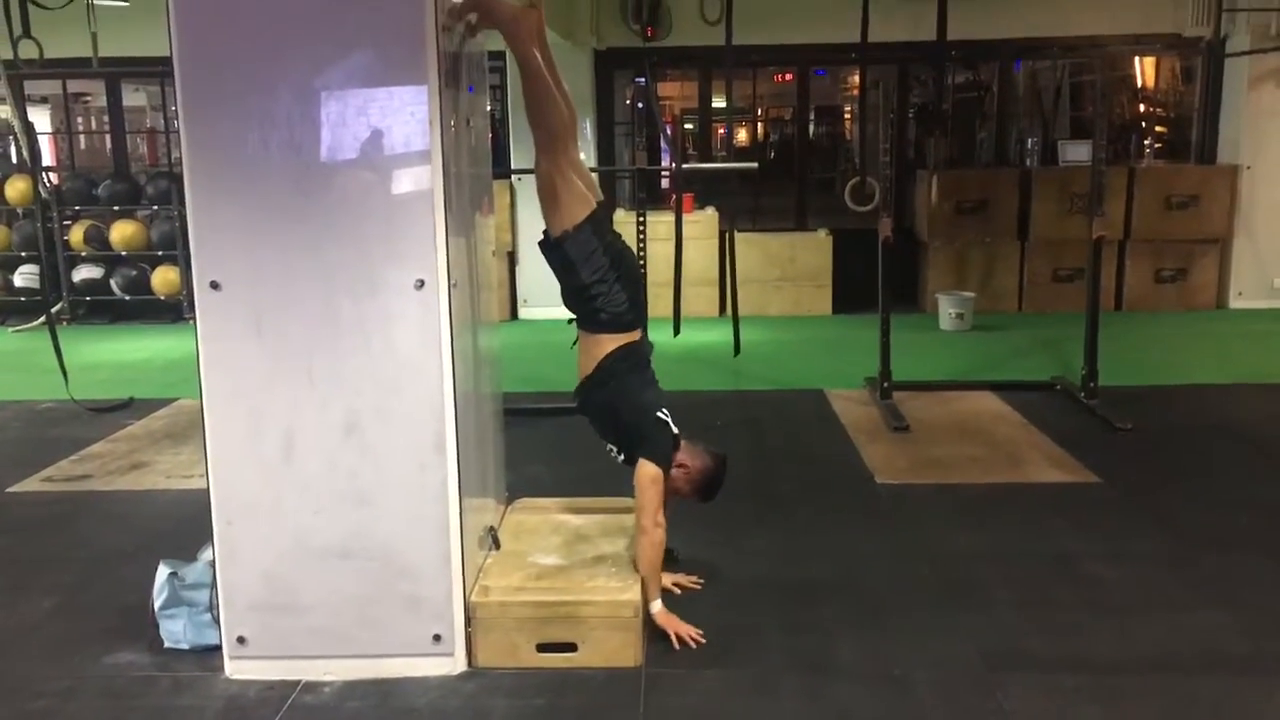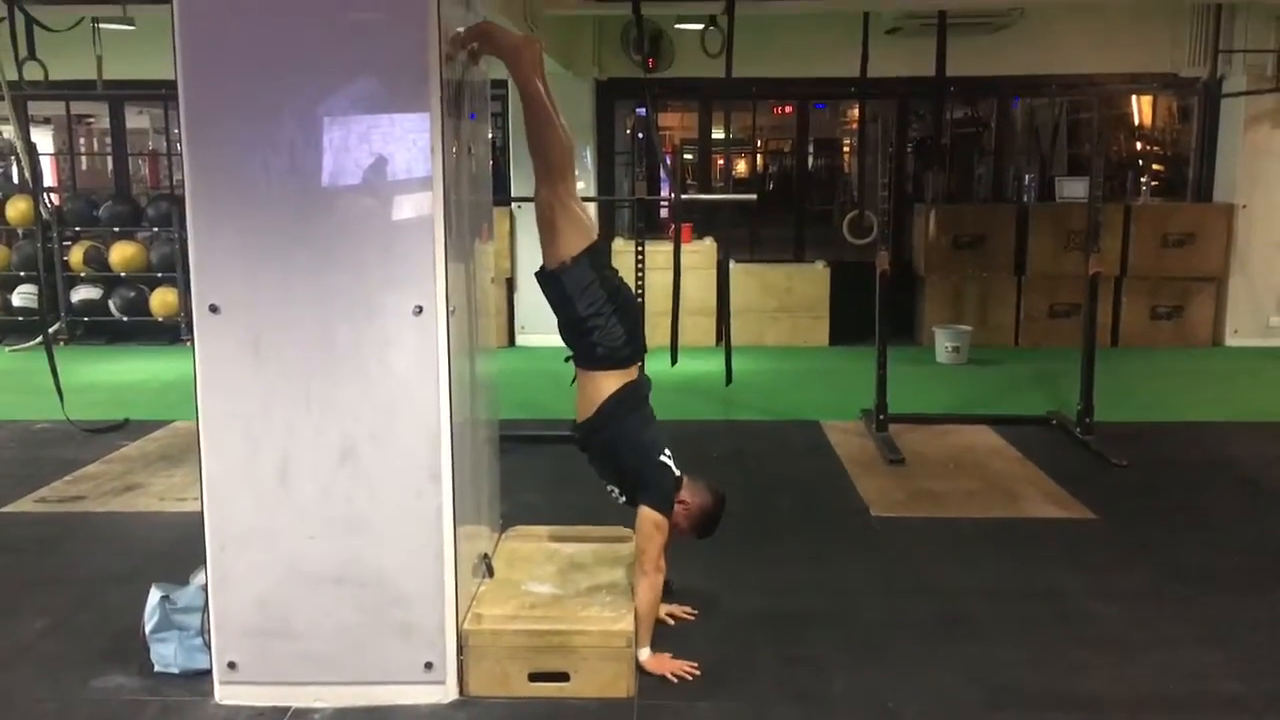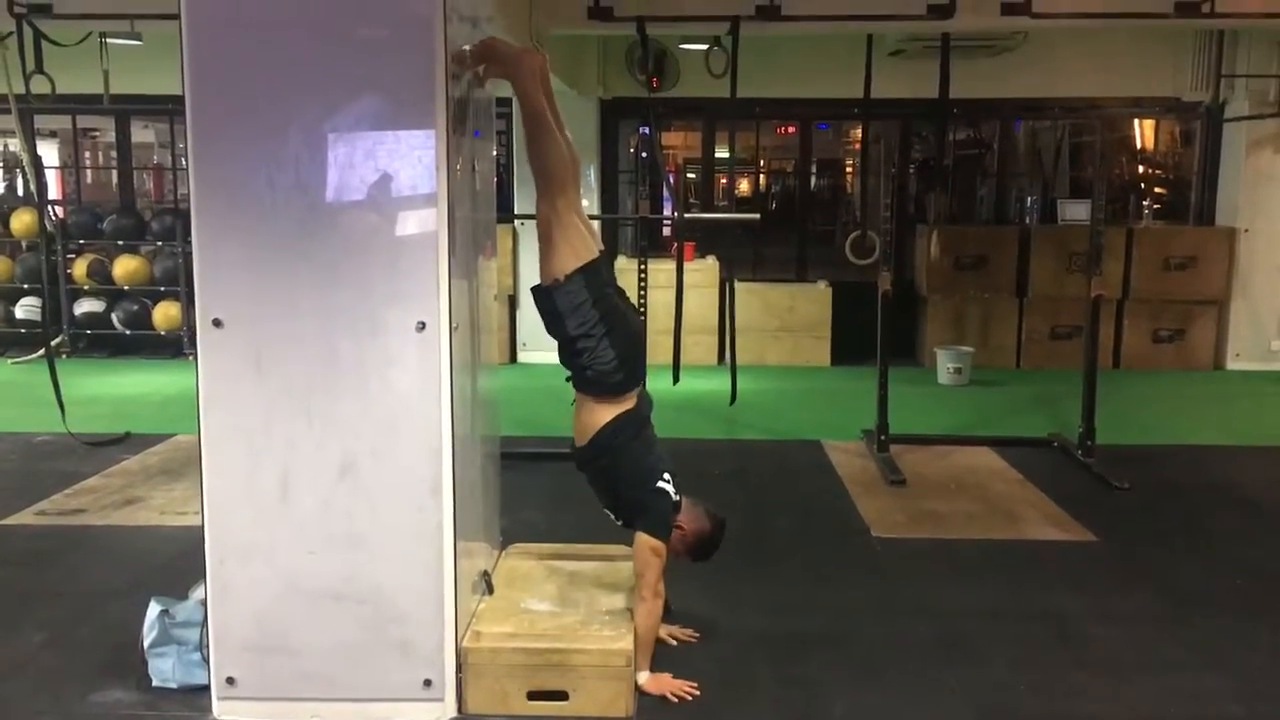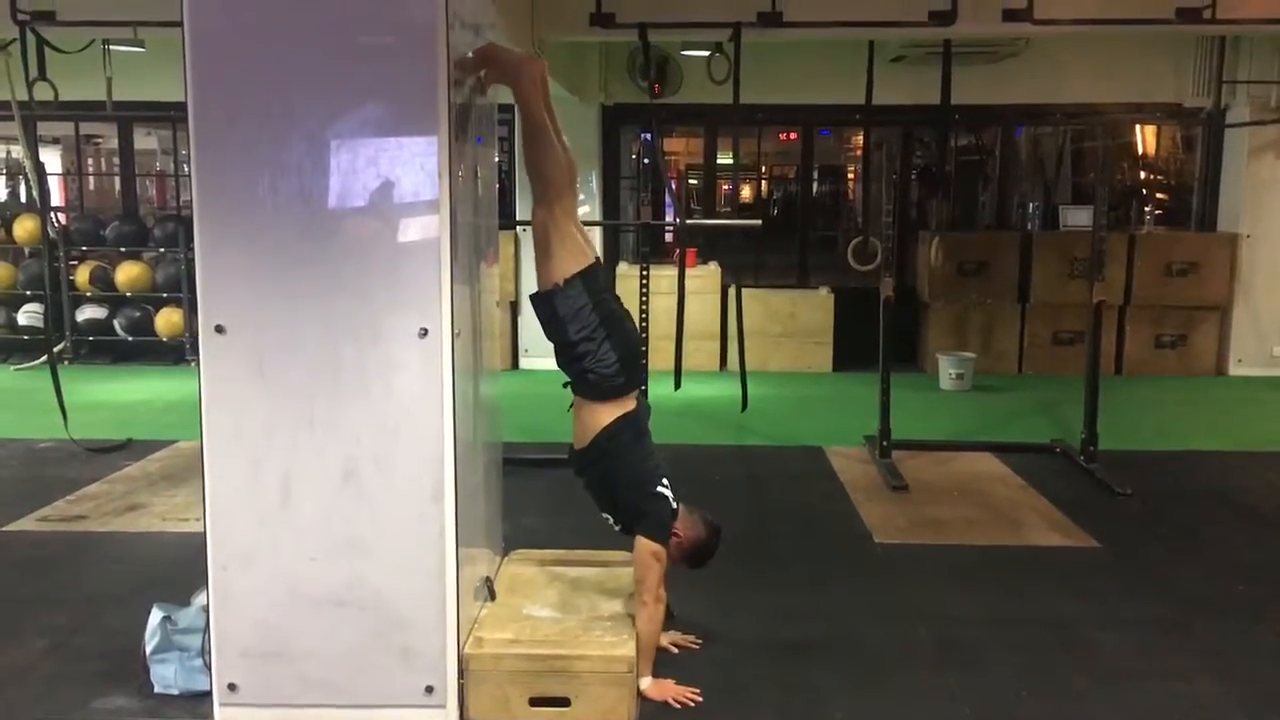
dt=0.4s
person 1, frame 1
left shoulder: (657, 442)
right shoulder: (657, 443)
left elbow: (650, 525)
right elbow: (650, 525)
left wrist: (656, 573)
right wrist: (656, 606)
left hip: (610, 303)
right hip: (608, 303)
left knee: (562, 156)
right knee: (556, 157)
person 1, frame 2
left shoulder: (657, 481)
right shoulder: (660, 485)
left elbow: (647, 570)
right elbow: (650, 569)
left wrist: (653, 605)
right wrist: (646, 651)
left hip: (606, 336)
right hip: (606, 337)
left knee: (560, 189)
right knee: (557, 189)
right ankle: (519, 60)
person 1, frame 3
left shoulder: (657, 502)
right shoulder: (658, 510)
left elbow: (646, 593)
right elbow: (648, 592)
left wrist: (653, 625)
right wrist: (644, 673)
left hip: (608, 345)
right hip: (604, 352)
left knee: (564, 203)
right knee: (559, 203)
right ankle: (525, 76)
person 1, frame 4
left shoulder: (654, 508)
right shoulder: (655, 513)
left elbow: (648, 598)
right elbow: (650, 597)
left wrist: (655, 633)
right wrist: (646, 679)
left hip: (605, 360)
right hip: (603, 364)
left knee: (560, 211)
right knee: (555, 212)
right ankle: (524, 82)
